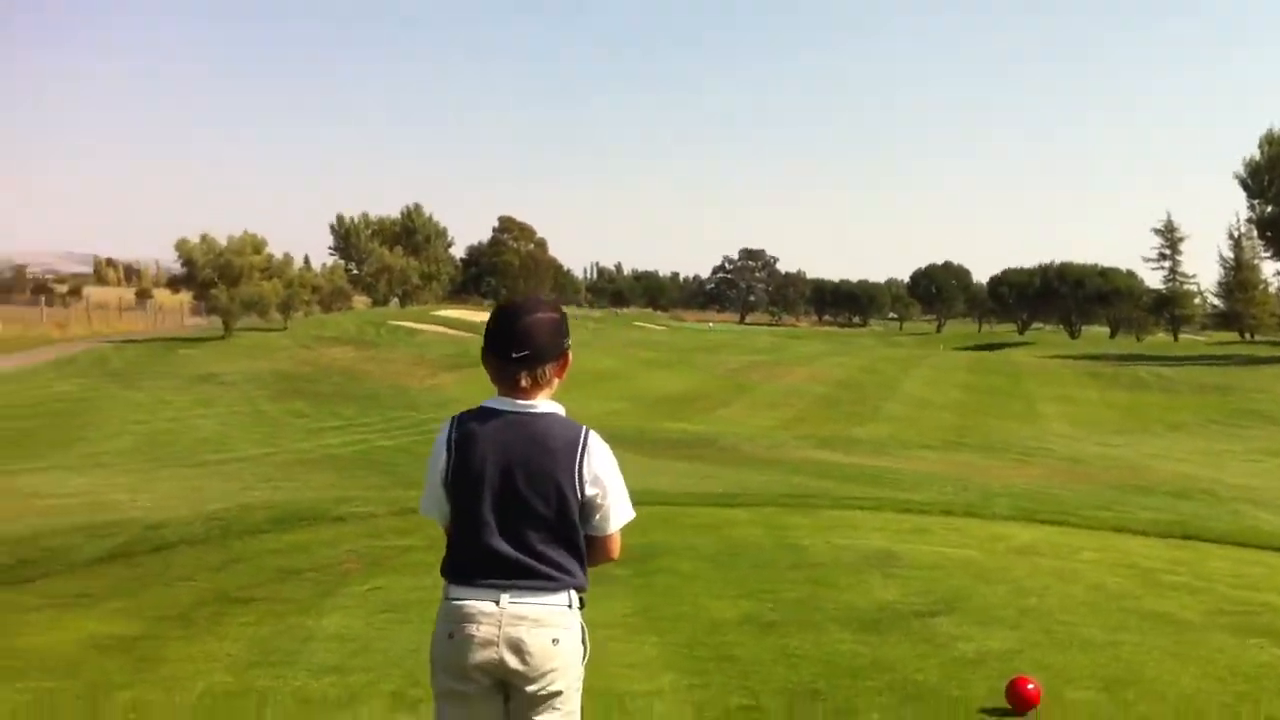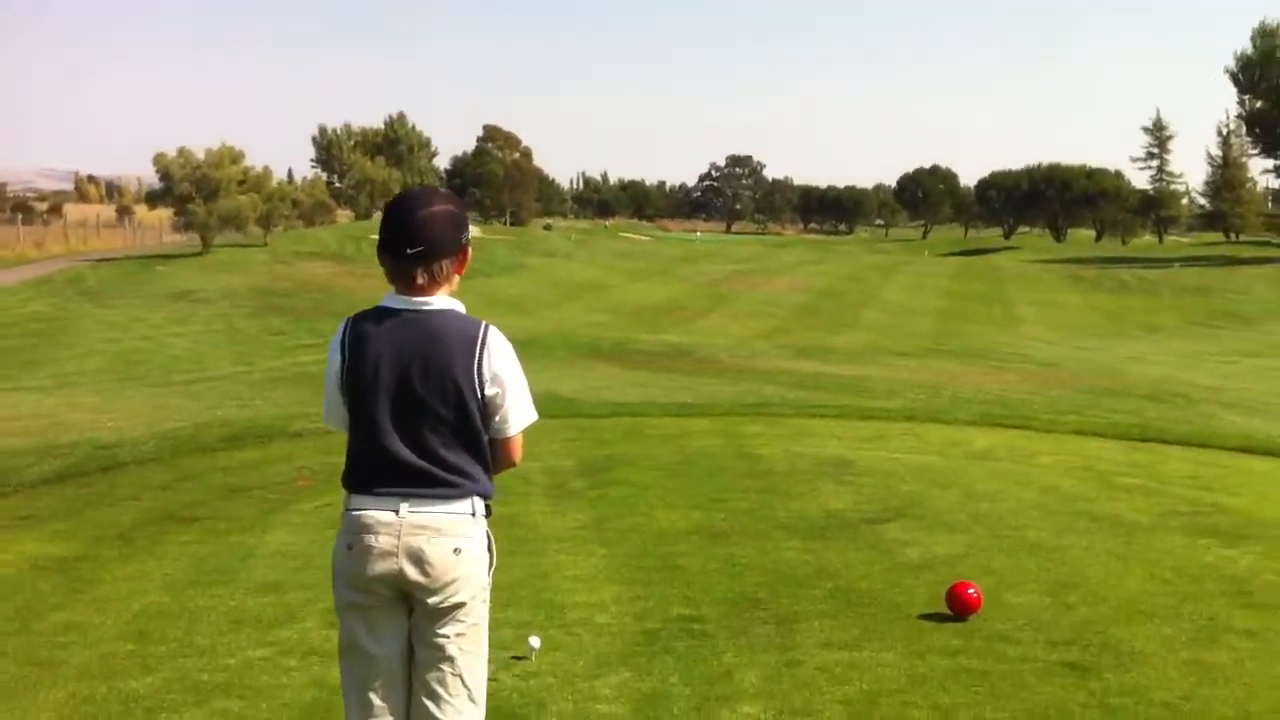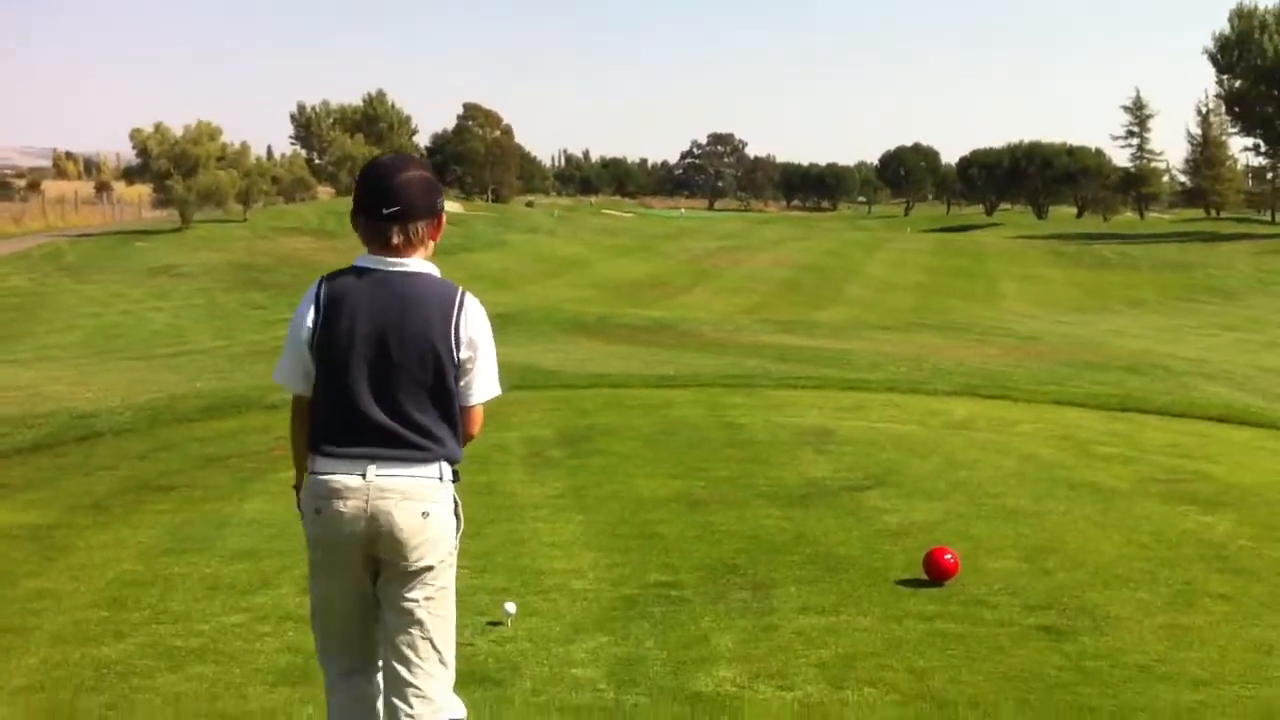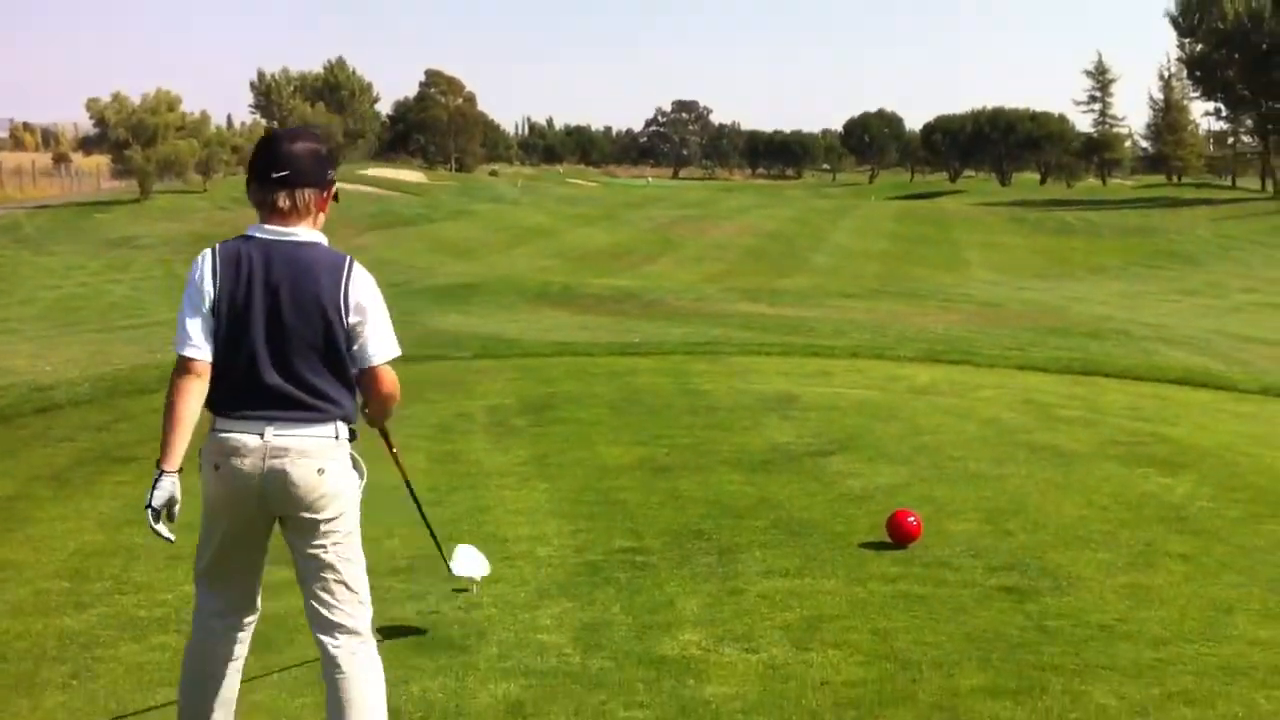
dt=0.5s
person 1, frame 1
left shoulder: (457, 435)
right shoulder: (584, 446)
left elbow: (449, 528)
right elbow: (607, 547)
left hip: (465, 618)
right hip: (547, 623)
person 1, frame 2
left shoulder: (351, 336)
right shoulder: (483, 343)
left elbow: (352, 433)
right elbow: (509, 453)
left hip: (368, 529)
right hip: (451, 532)
person 1, frame 3
left shoulder: (321, 299)
right shoulder: (459, 308)
left elbow: (302, 411)
right elbow: (469, 424)
left wrist: (305, 484)
left hip: (334, 489)
right hip: (420, 495)
left knee: (347, 659)
person 1, frame 4
left shoulder: (214, 264)
right shoulder: (349, 275)
left elbow: (193, 372)
right elbow: (383, 385)
left wrist: (167, 469)
right wrist: (377, 415)
left hip: (233, 451)
right hip: (317, 456)
left knee: (222, 605)
right knee: (343, 625)
